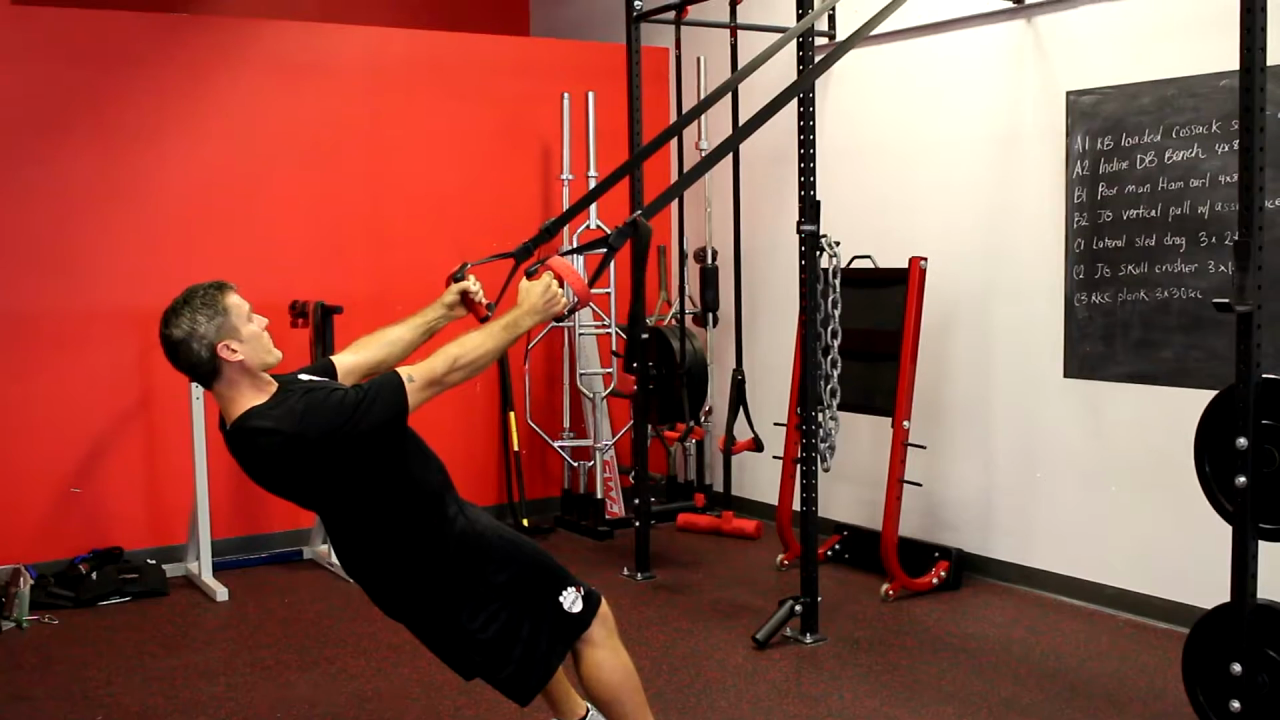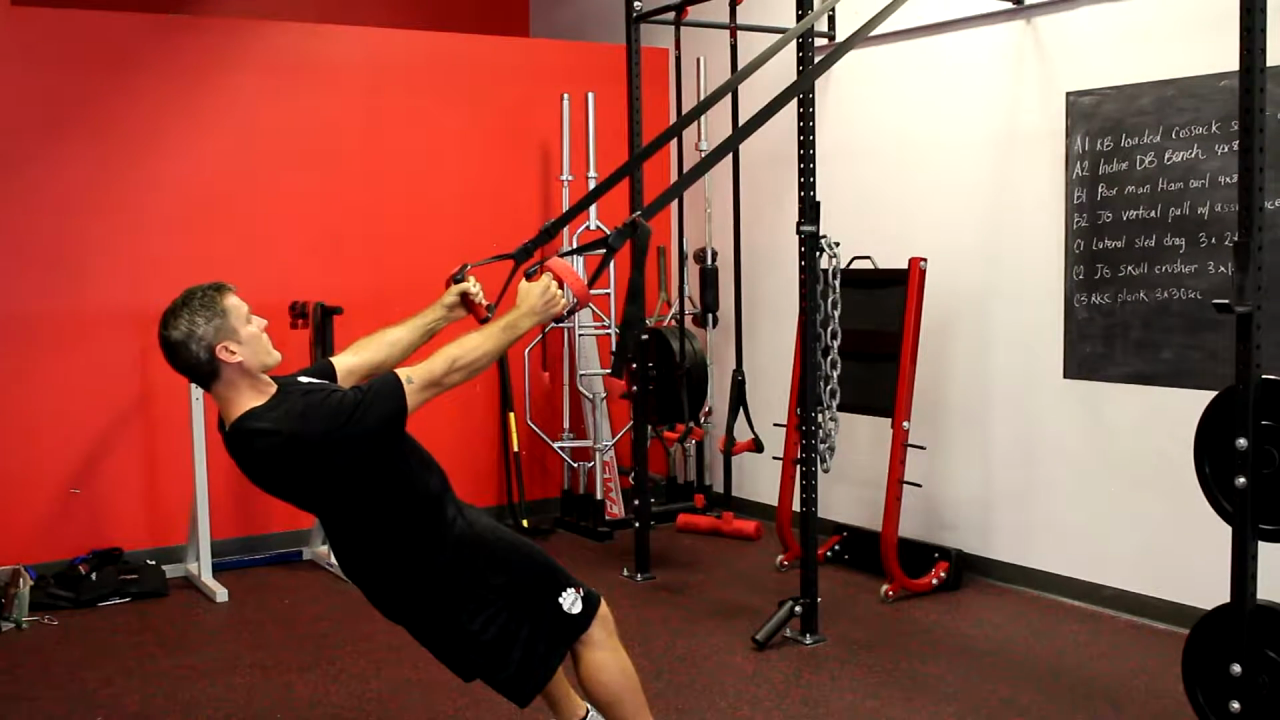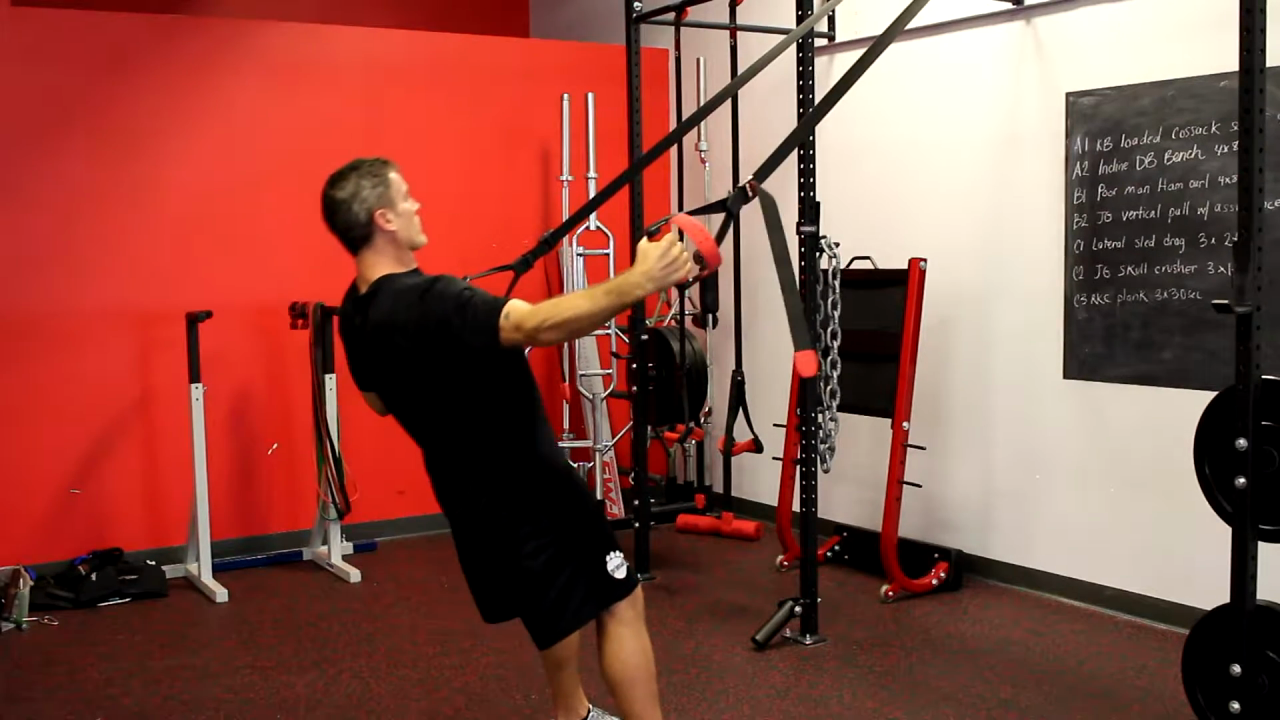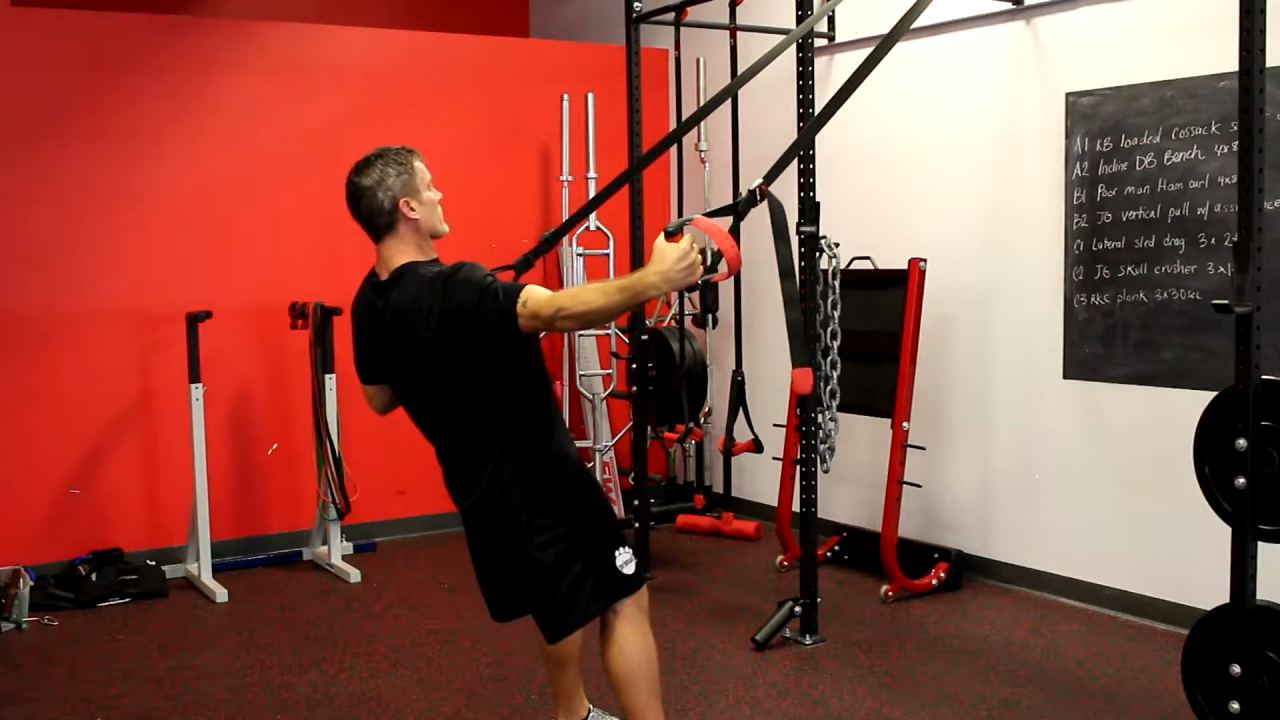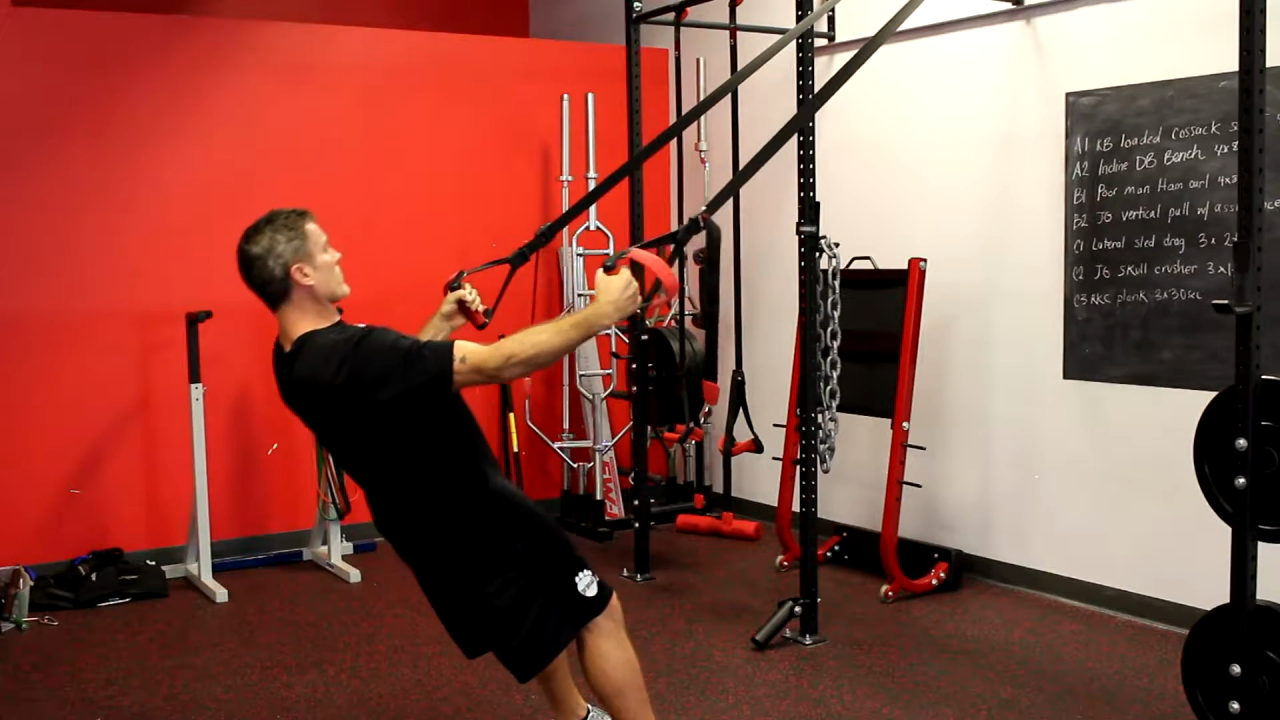
dt=1s
person 1, frame 1
left shoulder: (265, 404)
right shoulder: (307, 423)
left elbow: (361, 359)
right elbow: (439, 374)
left wrist: (441, 311)
right wrist: (526, 315)
left hip: (419, 543)
right hip: (445, 558)
left knee: (544, 617)
right knee: (592, 624)
person 1, frame 2
left shoulder: (261, 408)
right shoulder: (305, 426)
left elbow: (360, 360)
right elbow: (437, 375)
left wrist: (442, 312)
right wrist: (526, 315)
left hip: (418, 538)
right hip: (440, 558)
left knee: (547, 610)
right knee: (592, 625)
person 1, frame 3
left shoulder: (361, 310)
right shoulder: (425, 303)
left elbow: (378, 398)
right elbow: (539, 325)
right wrist: (640, 281)
left hip: (473, 486)
right hip: (520, 482)
left knee: (565, 598)
right knee: (620, 605)
person 1, frame 4
left shoulder: (371, 304)
right shoulder: (450, 291)
left elbow: (381, 398)
right elbow: (559, 312)
right wrist: (656, 279)
left hip: (483, 484)
right hip: (533, 478)
left knee: (564, 597)
right knee: (625, 602)
person 1, frame 5
left shoulder: (299, 358)
right shoulder: (353, 356)
right elbow: (496, 363)
left wrist: (441, 326)
right wrist: (600, 312)
left hip: (428, 521)
right hip: (471, 520)
left knee: (544, 615)
right knee: (599, 616)
